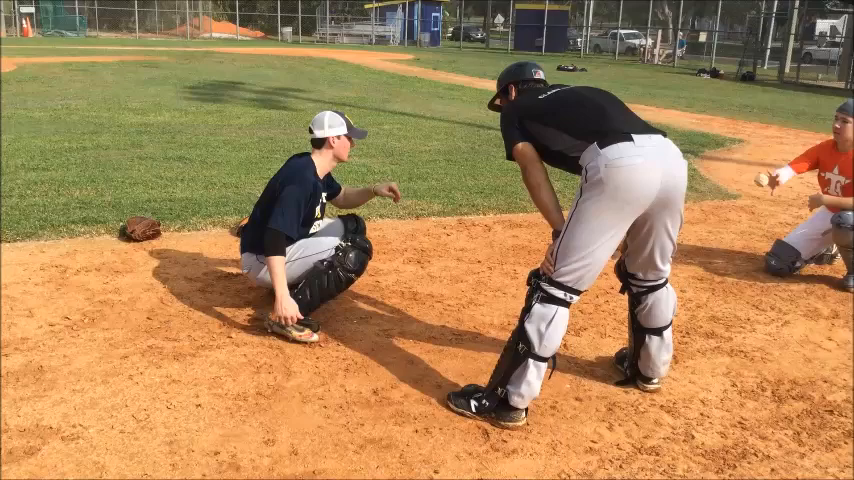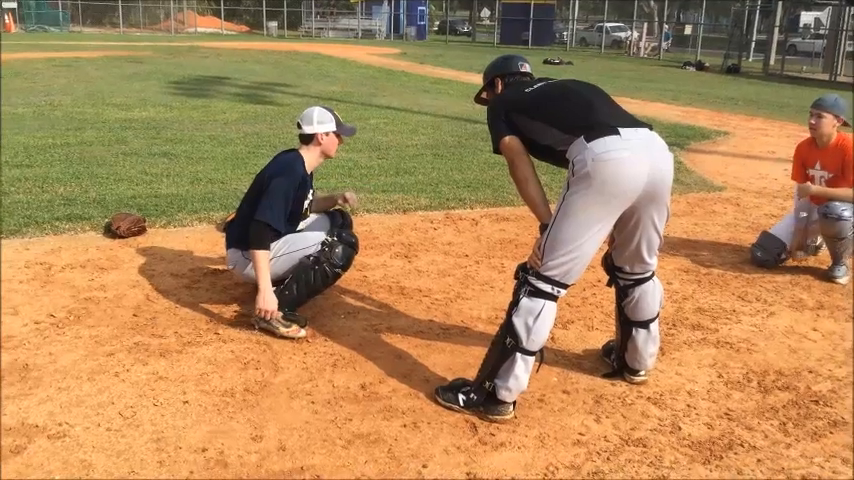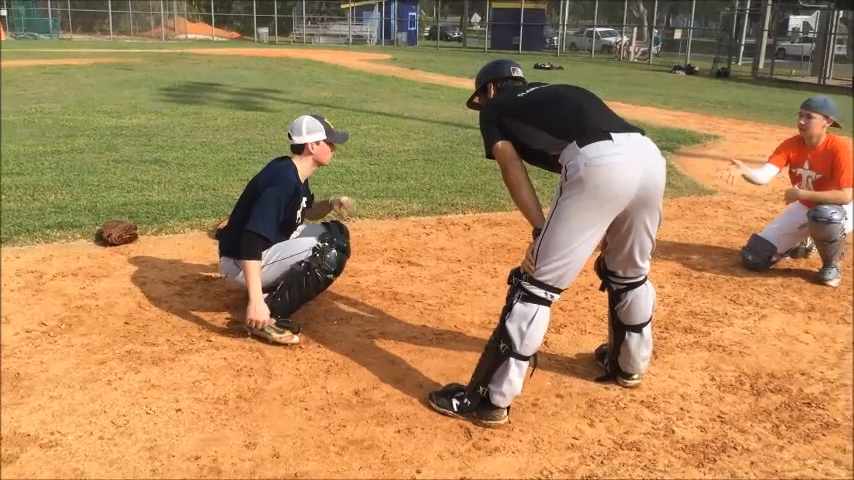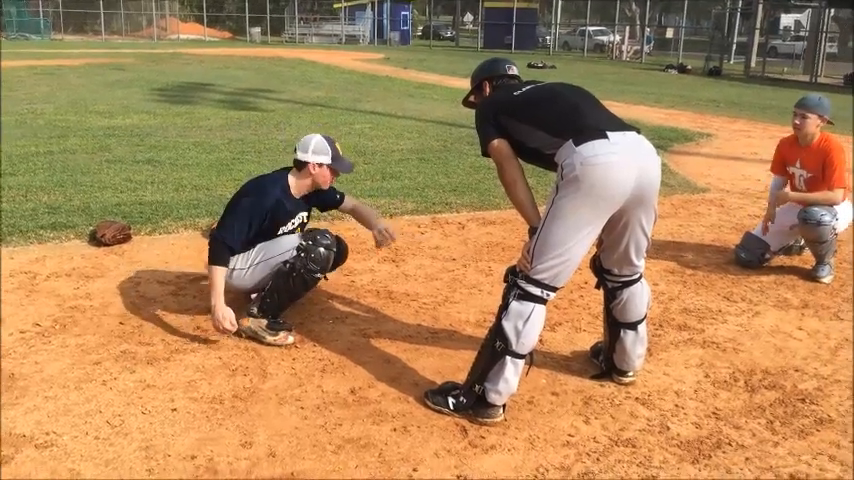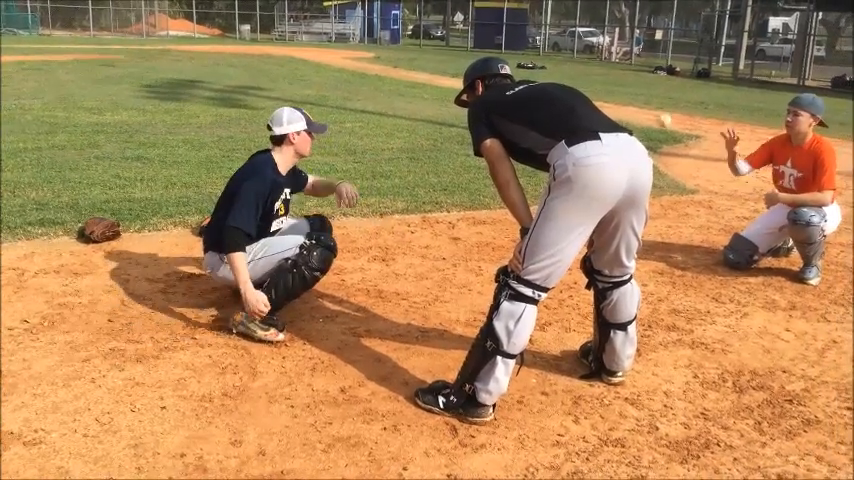
dt=0.5s
person 1, frame 1
left shoulder: (516, 109)
right shoulder: (581, 95)
left elbow: (533, 168)
left wrist: (561, 232)
left hip: (621, 166)
right hip: (671, 158)
left knee: (556, 285)
right knee: (650, 274)
left ankle: (508, 399)
right ankle: (649, 368)
person 1, frame 2
left shoulder: (502, 103)
right shoulder: (568, 88)
left elbow: (519, 163)
left wrist: (547, 226)
left hip: (608, 160)
right hip: (656, 151)
left knee: (543, 278)
right knee: (637, 267)
left ankle: (496, 394)
right ankle: (635, 360)
person 1, frame 3
left shoulder: (495, 107)
right shoulder: (560, 93)
left elbow: (512, 167)
left wrist: (541, 231)
left hip: (600, 165)
right hip: (649, 157)
left knee: (536, 284)
right knee: (630, 271)
left ankle: (488, 398)
right ankle: (629, 363)
person 1, frame 4
left shoulder: (490, 106)
right shoulder: (556, 91)
left elbow: (508, 165)
left wrist: (537, 229)
left hip: (596, 163)
right hip: (645, 155)
left knee: (532, 282)
right knee: (625, 269)
left ankle: (485, 397)
right ankle: (624, 361)
person 1, frame 5
left shoulder: (483, 105)
right shoulder: (549, 91)
left elbow: (500, 165)
left wrist: (528, 229)
left hip: (588, 165)
right hip: (636, 157)
left knee: (524, 282)
right knee: (615, 271)
left ankle: (475, 396)
right ankle: (613, 361)
person 2, frame 1
left shoulder: (317, 170)
right shoulder: (302, 177)
left elbow: (341, 199)
right elbow: (274, 239)
left wrist: (373, 190)
right wrist: (282, 297)
left hip: (288, 245)
right hip: (264, 260)
left knee: (353, 226)
right knee: (358, 249)
left ankle: (300, 284)
right ankle: (285, 317)
person 2, frame 2
left shoulder: (301, 166)
right shoulder: (290, 171)
left elbow: (307, 206)
right elbow: (259, 233)
left wrist: (336, 199)
right wrist: (265, 290)
right hip: (249, 256)
left knee: (339, 220)
right knee: (343, 244)
left ankle: (283, 281)
right ankle: (275, 310)
person 2, frame 3
left shoulder: (295, 175)
right shoulder: (279, 181)
left elbow: (307, 212)
right elbow: (252, 241)
left wrist: (332, 204)
right wrist: (256, 301)
right hip: (242, 264)
left knee: (335, 233)
right knee: (335, 250)
left ankle: (274, 288)
right ankle: (267, 318)
person 2, frame 4
left shoulder: (312, 188)
right shoulder: (264, 196)
left elbow: (352, 205)
right elbow: (221, 247)
left wrist: (377, 225)
right wrist: (218, 305)
left hip: (261, 258)
right hip: (237, 267)
left knee: (335, 248)
right knee: (319, 247)
left ankle: (268, 289)
right ankle: (260, 317)
person 2, frame 5
left shoulder: (281, 166)
right shoulder: (261, 174)
left elbow: (312, 185)
right elbow: (233, 237)
left wrist: (338, 185)
right wrist: (247, 292)
right hip: (227, 259)
left knee: (318, 226)
right knee: (321, 248)
left ankle: (263, 282)
right ankle: (250, 316)
person 3, frame 1
right shoulder: (823, 149)
right elbow: (790, 170)
left wrist: (825, 199)
right wrist: (775, 178)
right hip: (829, 214)
right knee: (776, 264)
right ankle: (828, 250)
person 3, frame 2
right shoulder: (803, 148)
right elbow: (801, 194)
left wrist: (815, 189)
right wrist: (799, 233)
right hip: (814, 207)
left knee: (834, 212)
right knee: (762, 255)
right ankle: (813, 242)
person 3, frame 3
right shoulder: (790, 145)
right elbow: (765, 174)
left wrist: (801, 194)
right wrist: (743, 171)
right hip: (804, 208)
left knee: (824, 216)
right knee: (754, 258)
left ankle: (832, 264)
right ankle: (803, 244)
person 3, frame 4
left shoulder: (832, 148)
right shoulder: (785, 144)
left elbow: (836, 196)
right elbow: (779, 180)
left wrist: (792, 196)
right wrist: (771, 209)
left hip: (833, 210)
right hip: (797, 207)
left knee: (813, 217)
right knee: (747, 257)
left ankle: (825, 261)
right ankle: (795, 242)
person 3, frame 5
left shoulder: (822, 149)
right shoulder: (776, 143)
left elbow: (826, 198)
right elbow: (742, 168)
left wrist: (781, 197)
right wrist: (731, 151)
left hip: (820, 212)
right hip: (785, 208)
left knee: (803, 218)
right knee: (734, 258)
left ankle: (813, 263)
right ankle: (783, 244)
